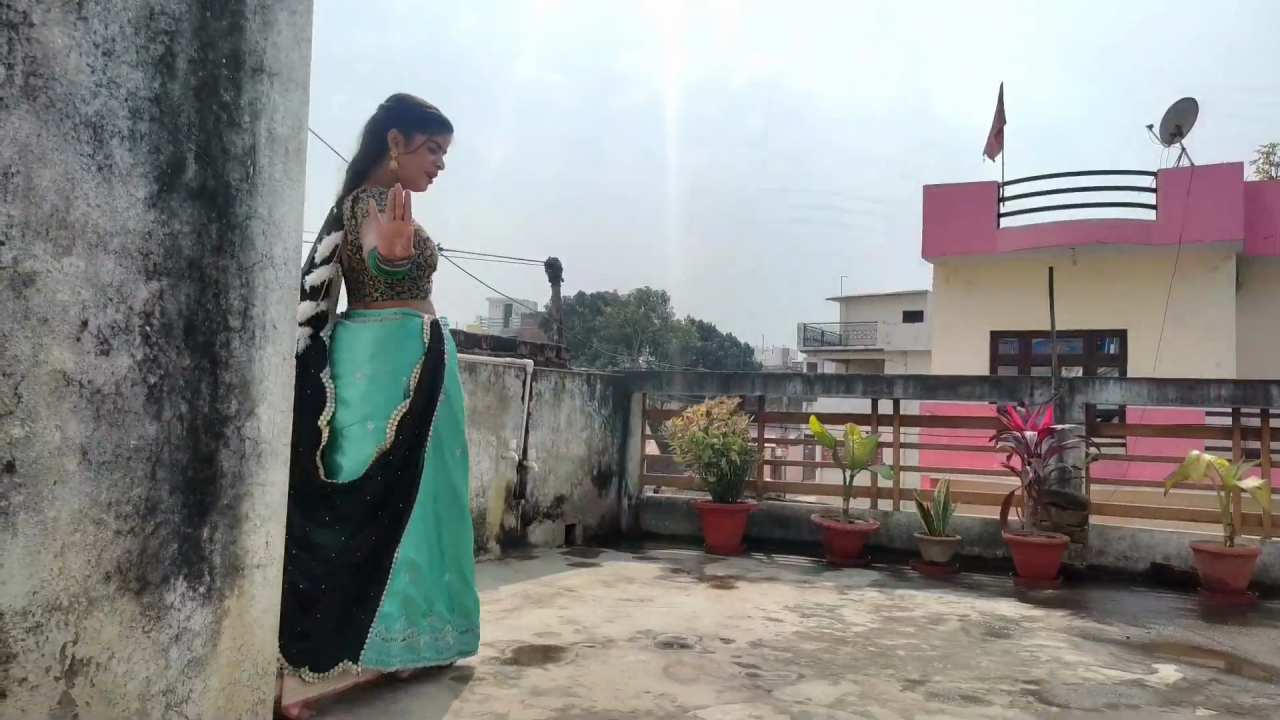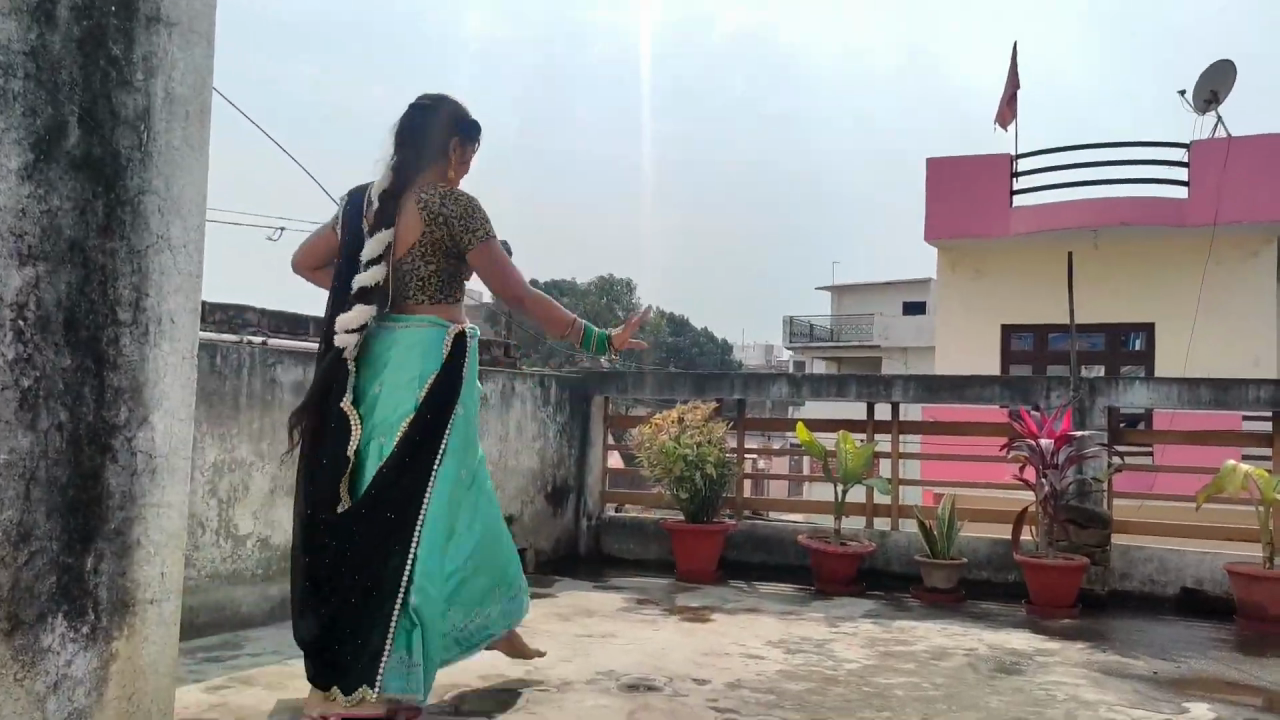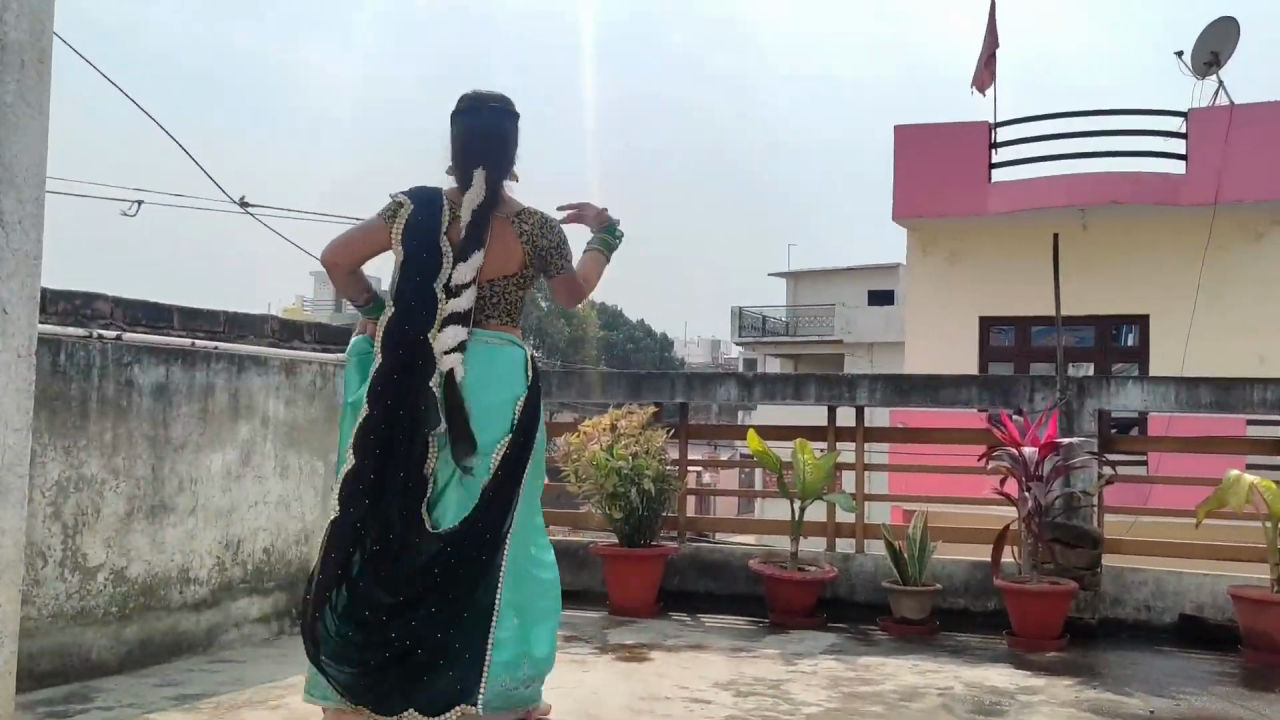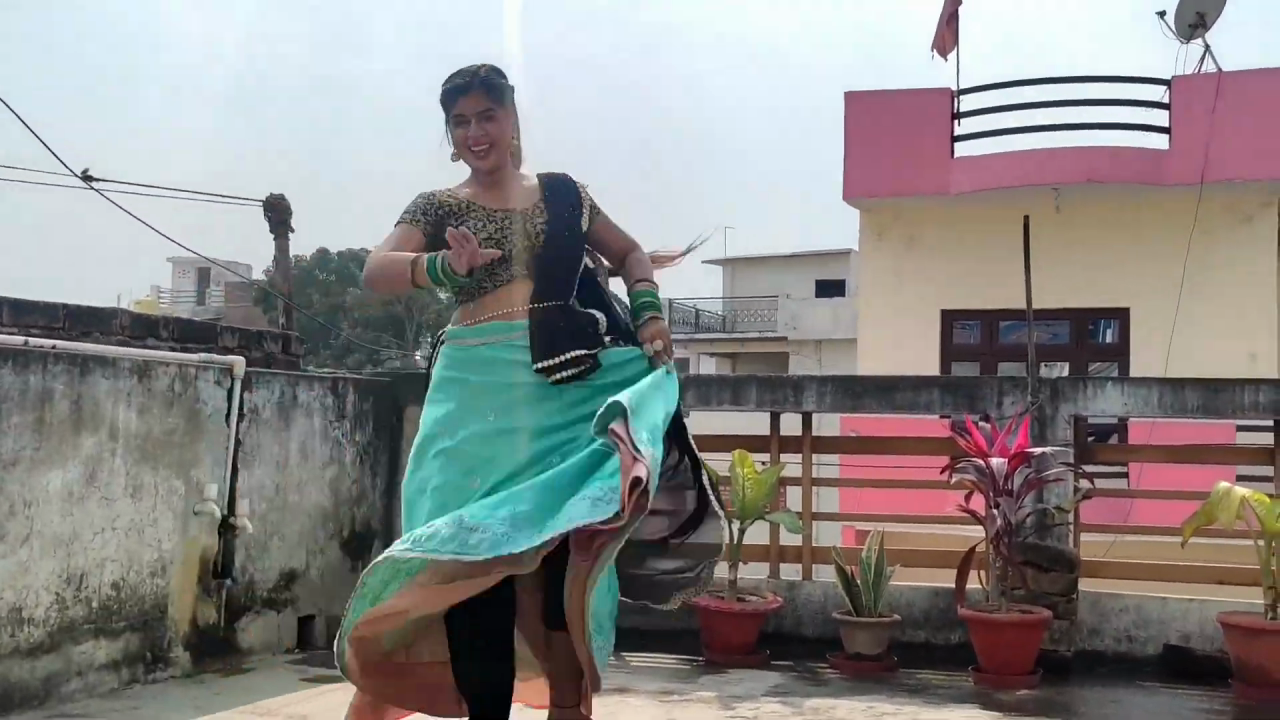
dt=0.5s
person 1, frame 1
left shoulder: (362, 200)
right shoulder: (378, 202)
right elbow: (378, 249)
right wrist: (388, 254)
left hip: (358, 358)
right hip: (400, 357)
left knee: (345, 502)
right knee: (395, 503)
person 1, frame 2
left shoulder: (362, 201)
right shoulder: (454, 207)
left elbow: (304, 262)
right elbow: (518, 295)
right wrist: (598, 340)
left hip: (373, 364)
right hip: (431, 367)
left knee: (375, 512)
right knee: (411, 520)
person 1, frame 3
left shoulder: (417, 207)
right shoulder: (537, 226)
left elbow: (336, 260)
right elbow: (576, 289)
left wrist: (376, 309)
right wrist: (607, 233)
left hip: (417, 384)
right hip: (505, 389)
left knee: (404, 536)
right knee: (488, 541)
person 1, frame 4
left shoulder: (565, 194)
right shoulder: (435, 207)
left elbow: (633, 256)
right elbow: (379, 271)
left wrist: (648, 309)
right wrist: (440, 266)
left hip: (568, 377)
right hip: (478, 379)
right knee: (476, 563)
